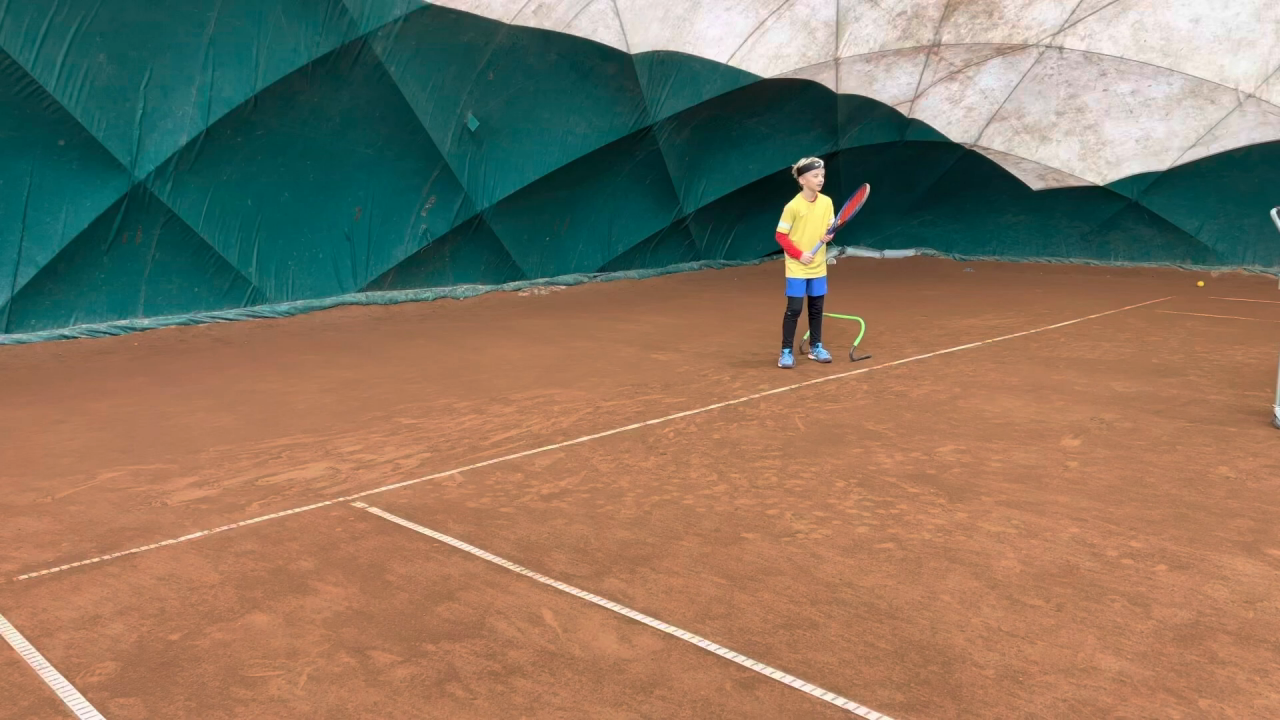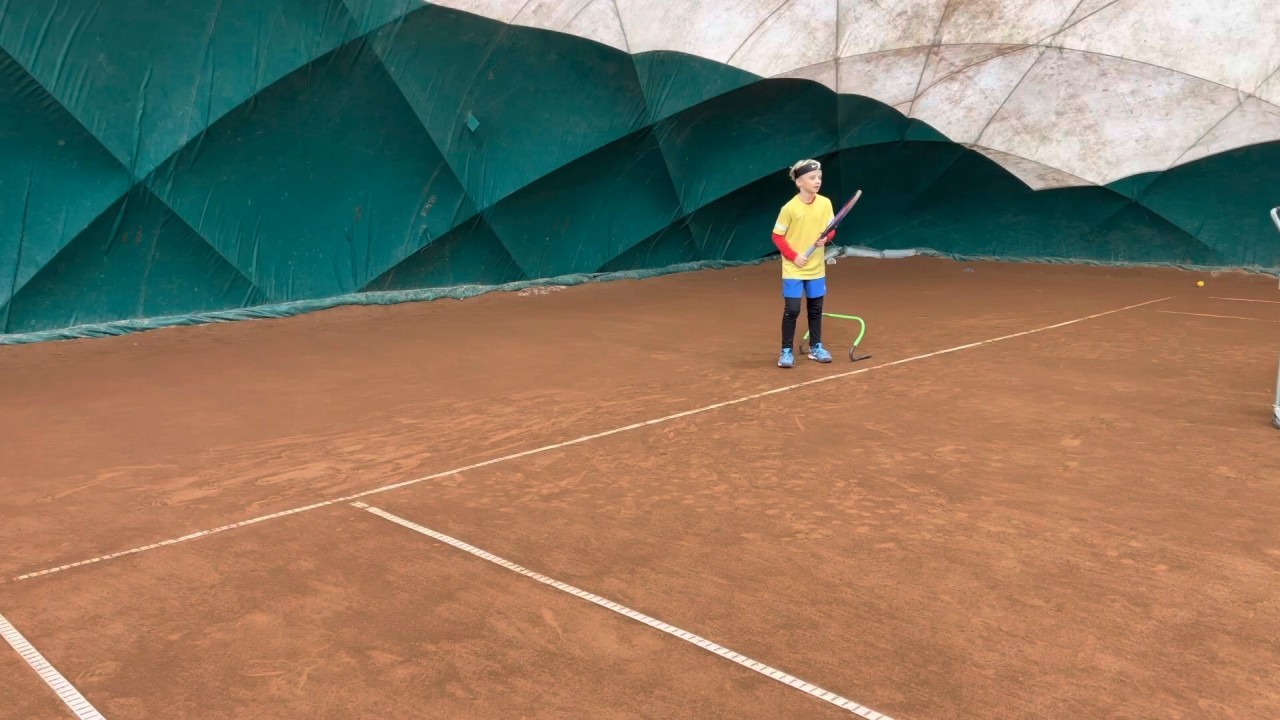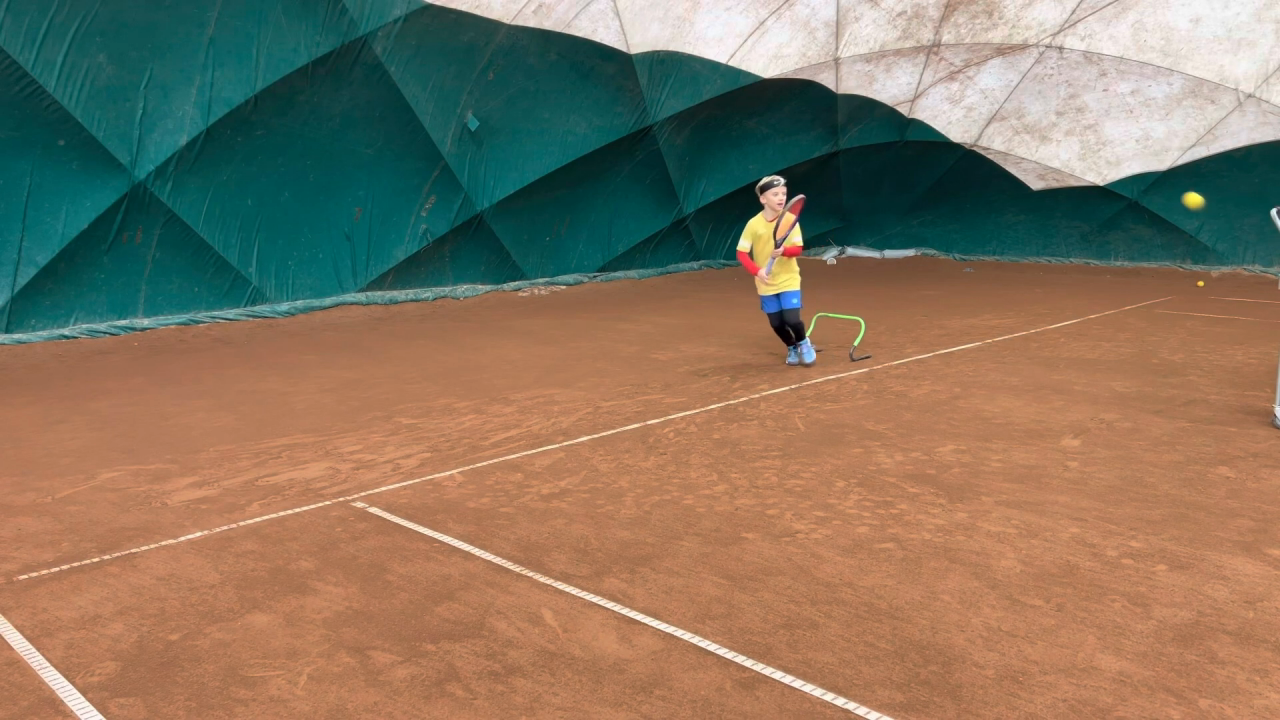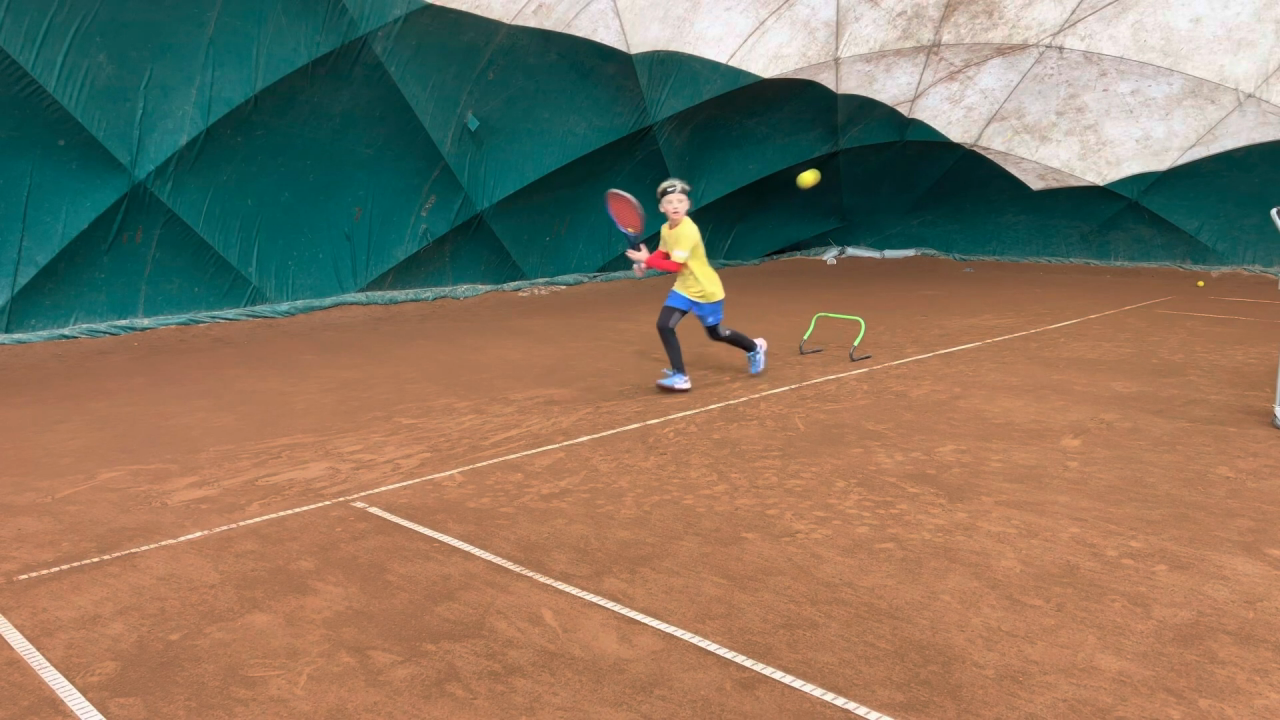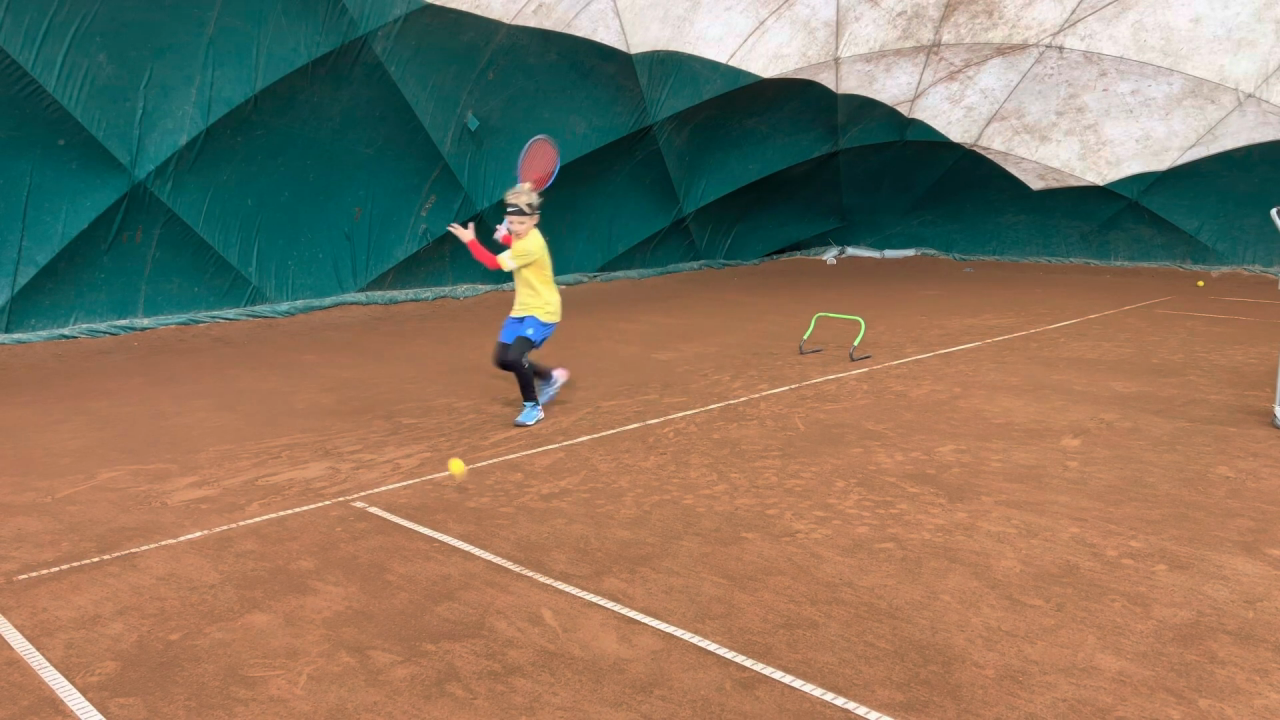
dt=0.4s
person 1, frame 1
left shoulder: (826, 202)
right shoulder: (793, 206)
left elbow: (830, 228)
right elbow: (780, 235)
left wrist: (828, 235)
right wrist: (799, 254)
left hip: (818, 267)
right hip: (797, 268)
left knee: (816, 307)
right knee: (794, 309)
left ankle: (816, 347)
right ankle: (786, 351)
person 1, frame 2
left shoulder: (825, 204)
right shoulder: (789, 208)
left elbow: (831, 230)
right elbow: (777, 236)
left wrist: (825, 238)
right wrist: (793, 256)
left hip: (815, 268)
right hip: (794, 269)
left knee: (816, 308)
right knee: (792, 309)
left ankle: (816, 347)
right ankle: (787, 351)
person 1, frame 3
right shoulder: (753, 225)
left elbow: (798, 249)
right elbow: (741, 253)
left wrist: (783, 251)
right wrist: (757, 272)
left hip: (789, 280)
right hip: (766, 282)
left knee: (793, 319)
right knee: (776, 323)
left ankle: (803, 342)
right ankle: (794, 347)
person 1, frame 4
left shoulder: (687, 231)
right shoulder: (666, 229)
left elbow: (675, 266)
left wrist: (647, 259)
right wrist: (644, 258)
left hip: (706, 289)
right hip: (684, 287)
left knee: (716, 333)
right knee: (664, 325)
left ankle: (754, 348)
right ankle: (679, 375)
person 1, frame 5
left shoulder: (531, 245)
right shoulder: (525, 238)
left elbow: (495, 264)
left wrist: (471, 240)
right wrist: (506, 238)
left hip: (543, 310)
right hip: (523, 308)
left knee: (514, 358)
right knee: (503, 359)
left ankle: (532, 406)
right ankle: (550, 377)
